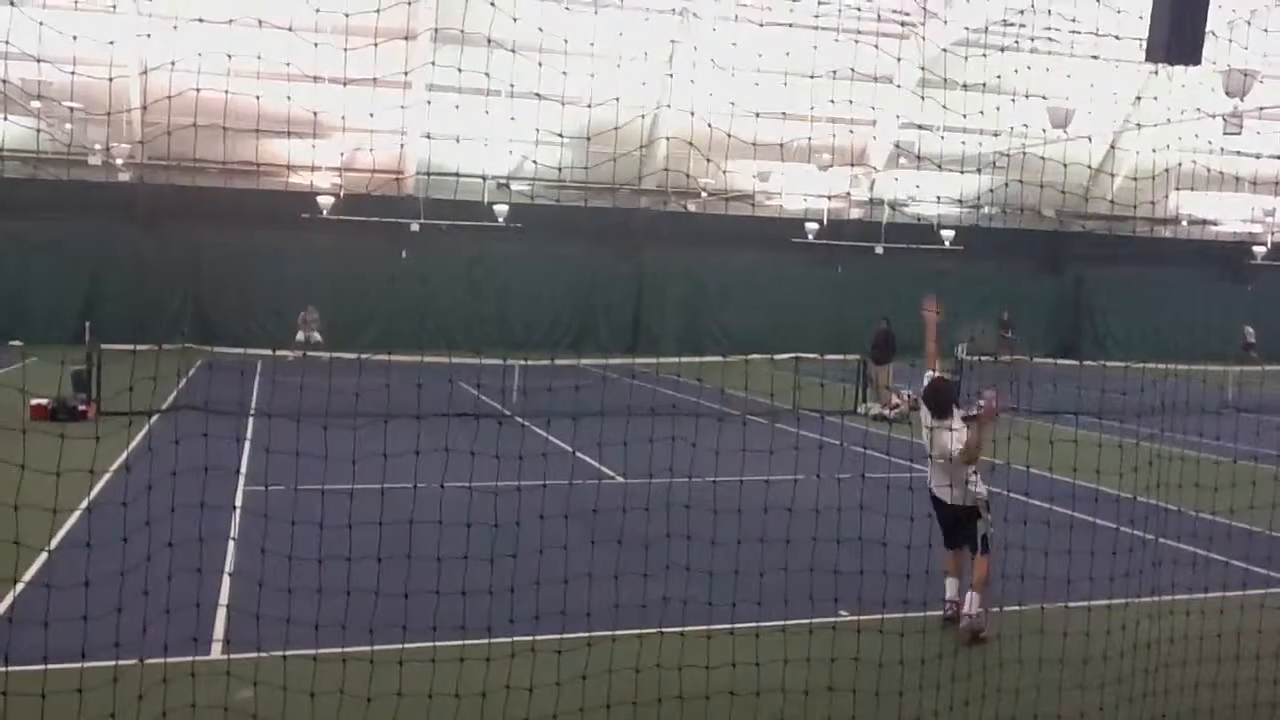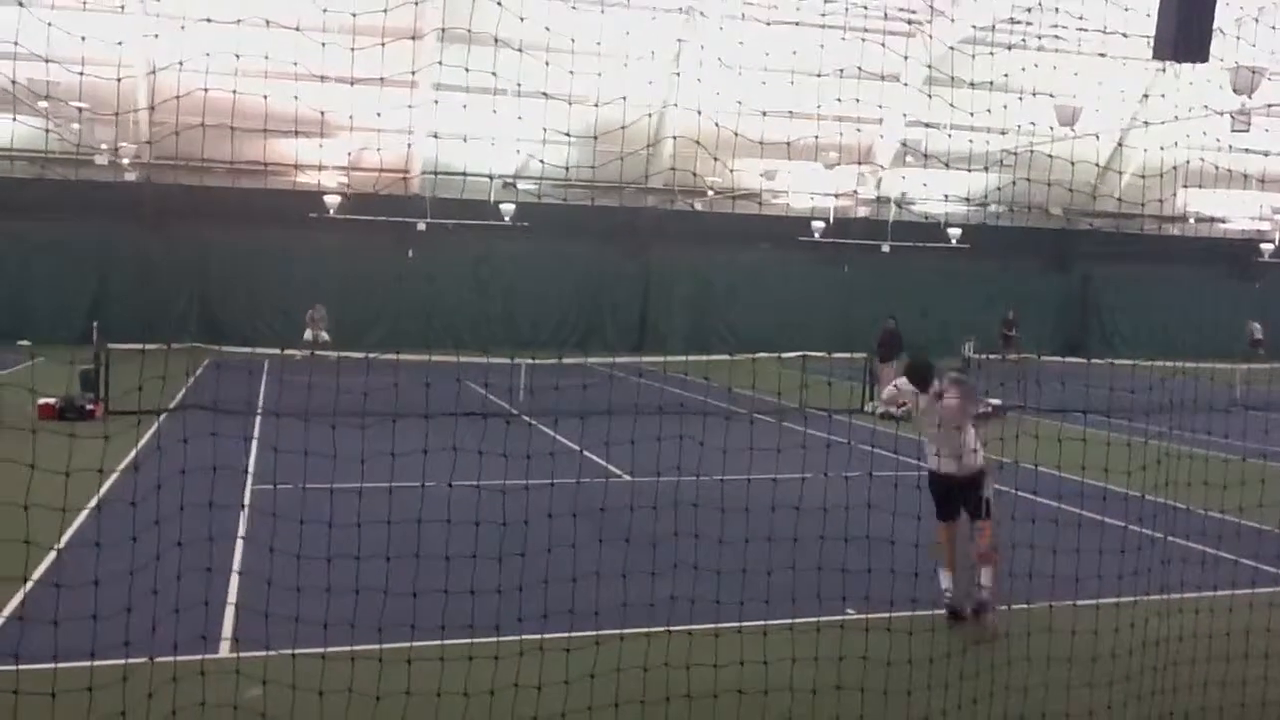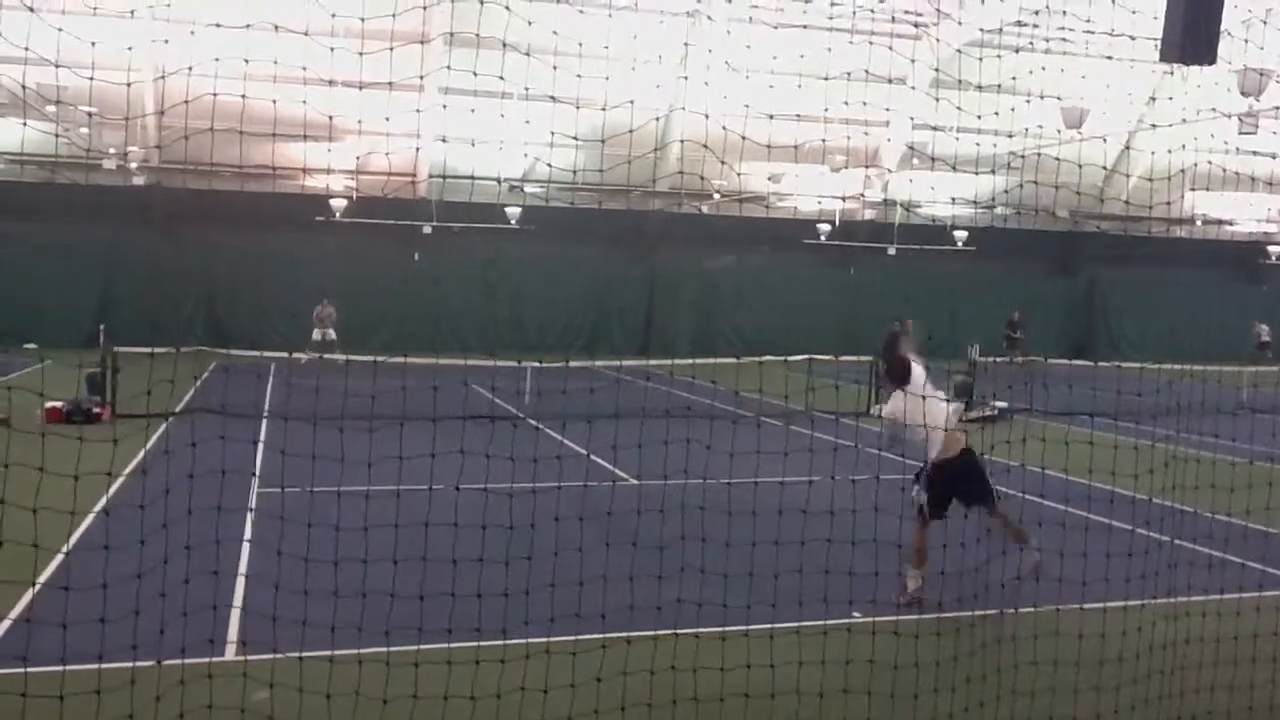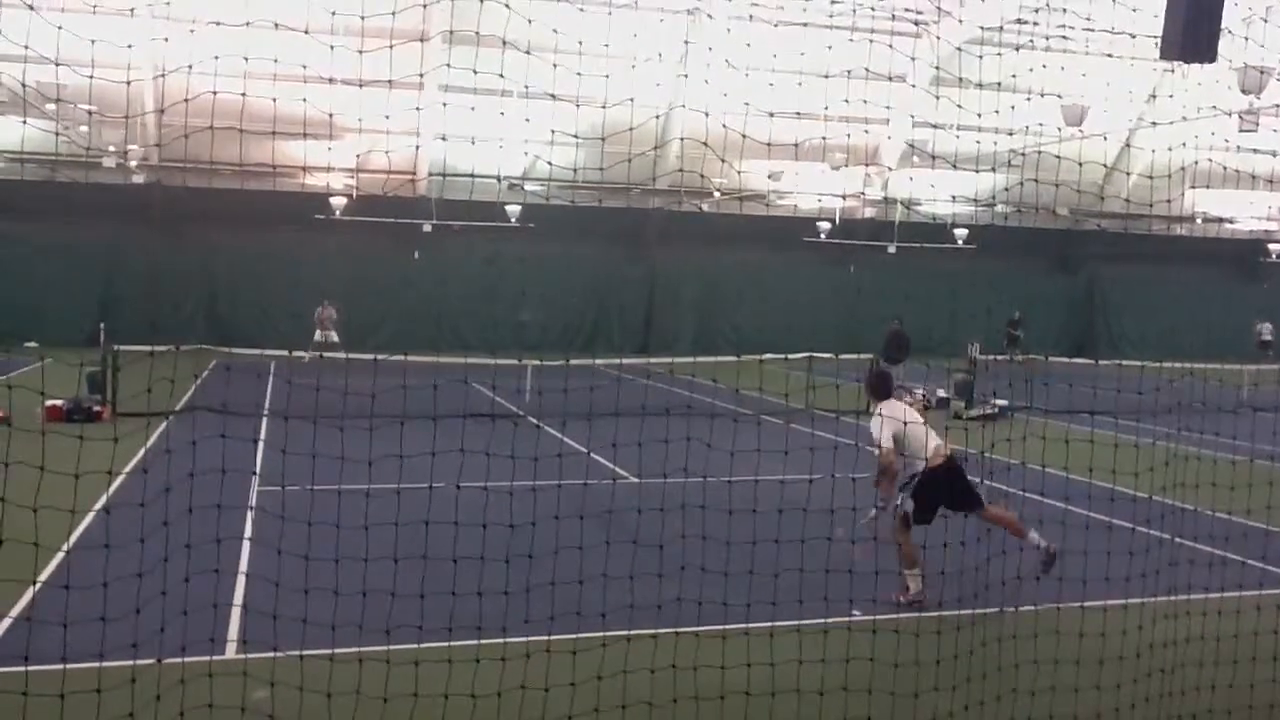
dt=0.2s
person 1, frame 1
left shoulder: (927, 407)
right shoulder: (952, 433)
left elbow: (932, 361)
right elbow: (968, 458)
left wrist: (930, 320)
right wrist: (982, 423)
left hip: (940, 494)
right hip: (967, 499)
left knee: (954, 549)
right knee: (980, 556)
left ankle: (951, 604)
right ankle: (971, 616)
person 1, frame 2
left shoulder: (909, 390)
right shoulder: (949, 392)
left elbow: (886, 396)
left hip: (940, 472)
right hip: (970, 470)
left knee: (946, 528)
right knee: (983, 527)
left ankle: (948, 594)
right ankle: (984, 591)
person 1, frame 3
left shoulder: (891, 408)
right shoulder: (917, 376)
right elbow: (911, 360)
left hip: (938, 468)
right hip: (963, 457)
left knee: (921, 526)
right knee: (993, 509)
left ankle: (914, 588)
right ankle: (1031, 550)
person 1, frame 4
left shoulder: (879, 418)
right shoulder: (901, 407)
left elbow: (888, 463)
left wrist: (882, 490)
left hip: (928, 475)
right hip: (950, 464)
left knee: (901, 530)
right knee: (985, 510)
left ankle: (914, 590)
right ankle: (1041, 545)
